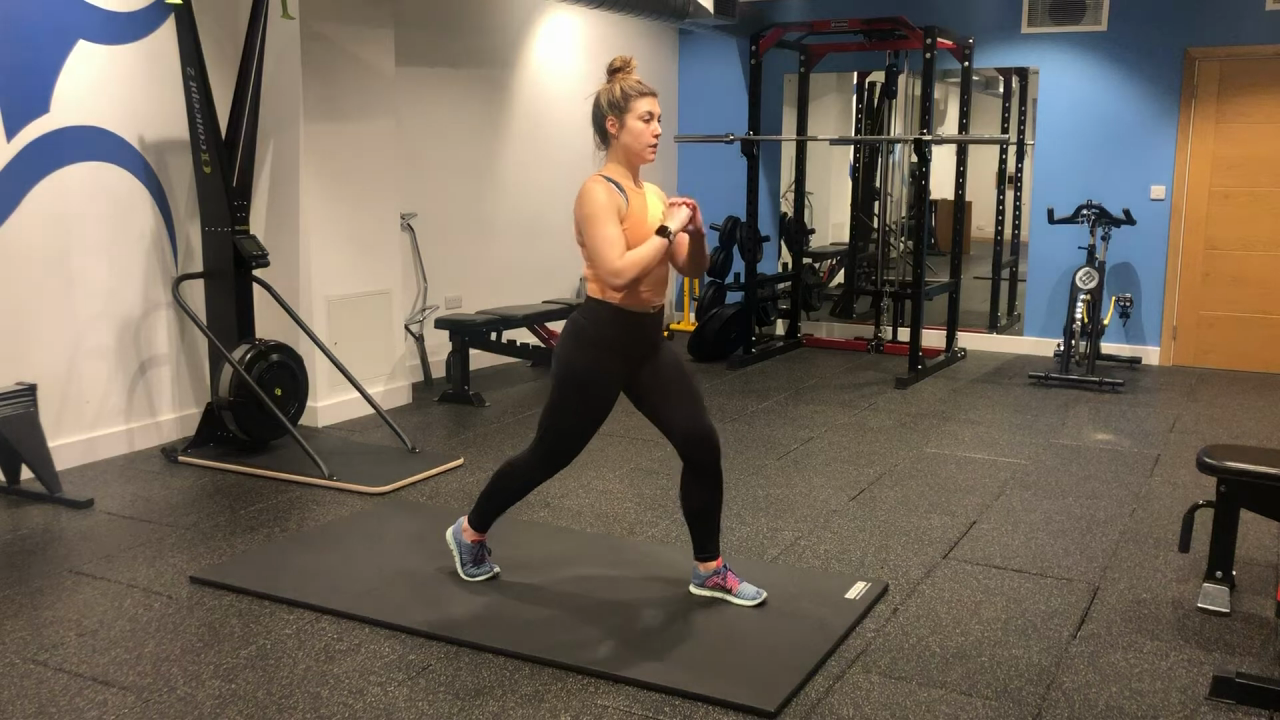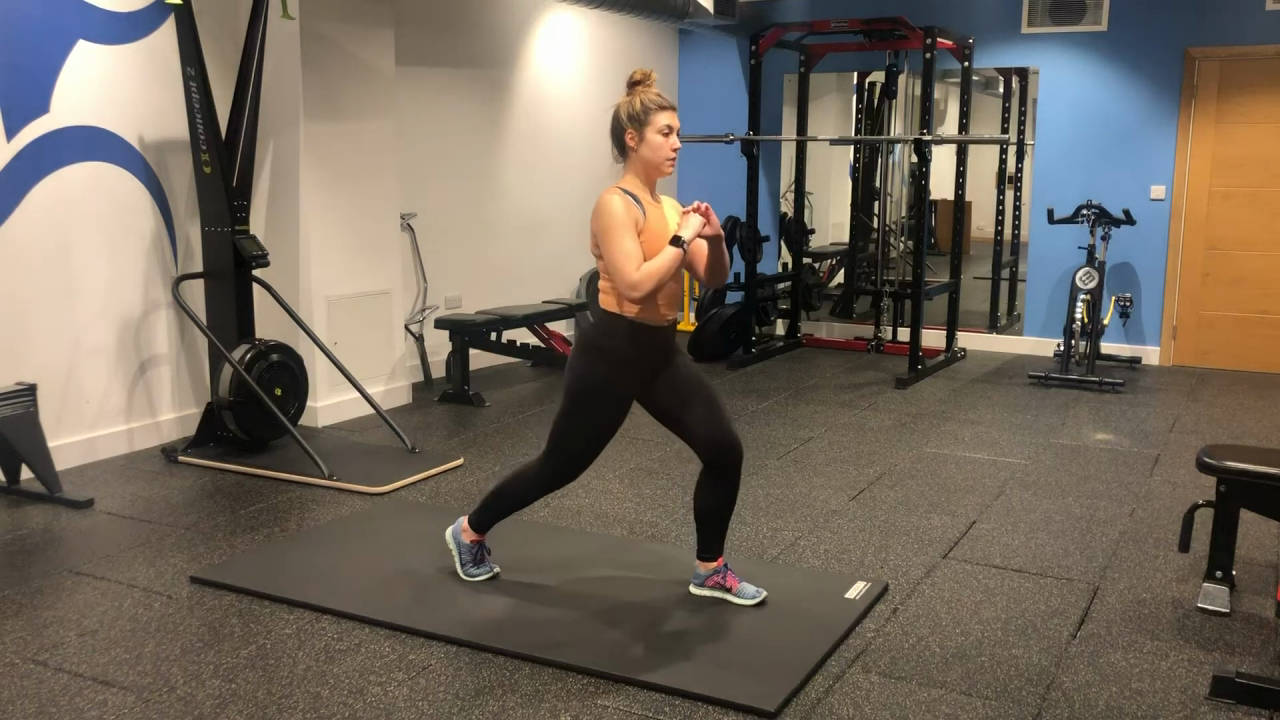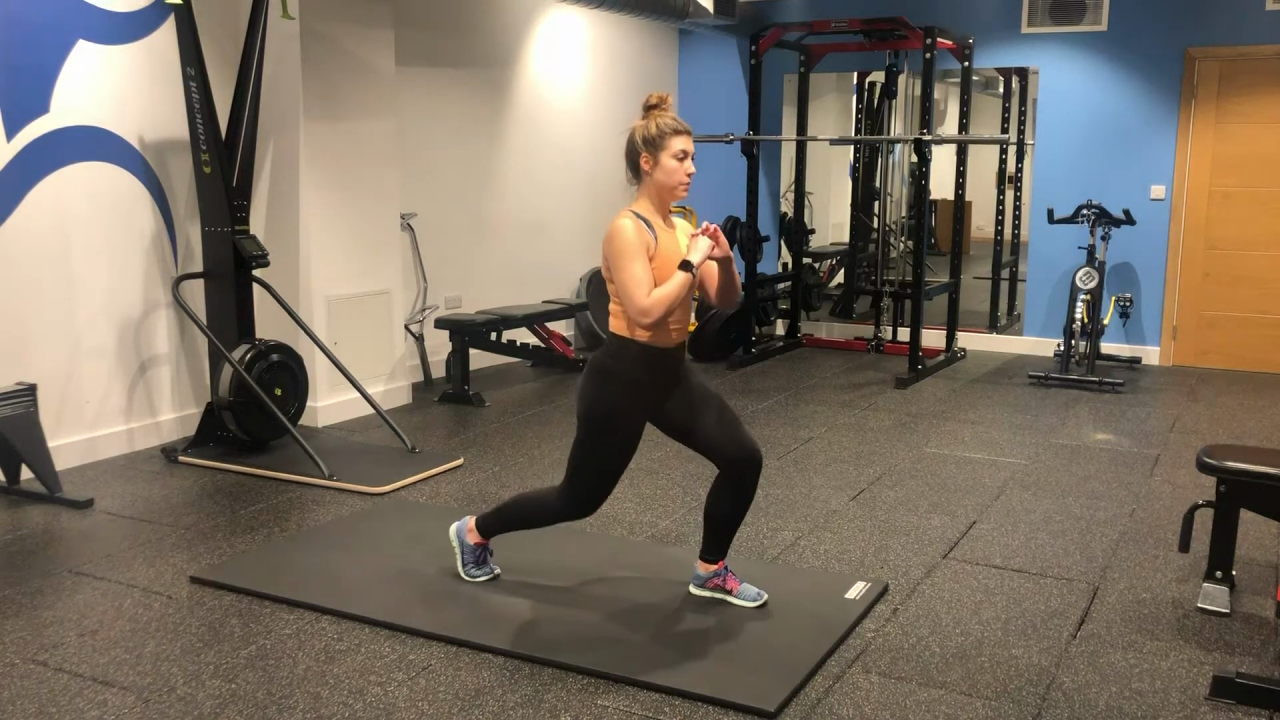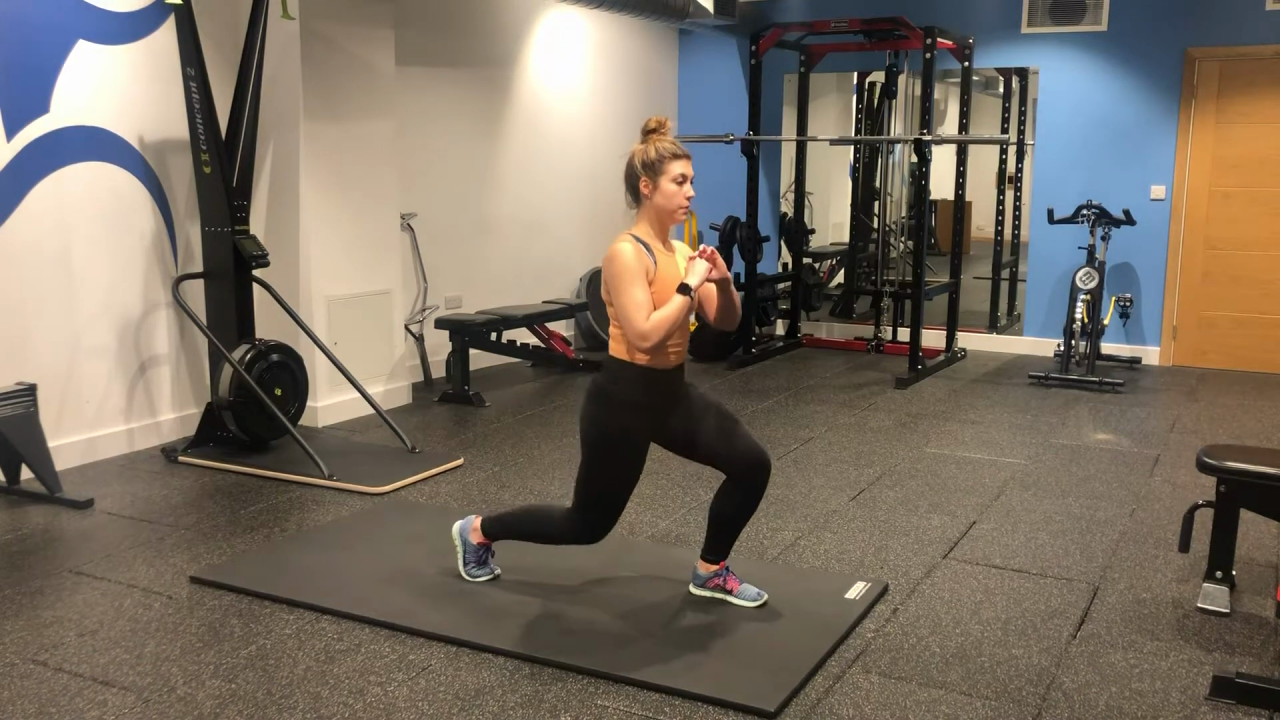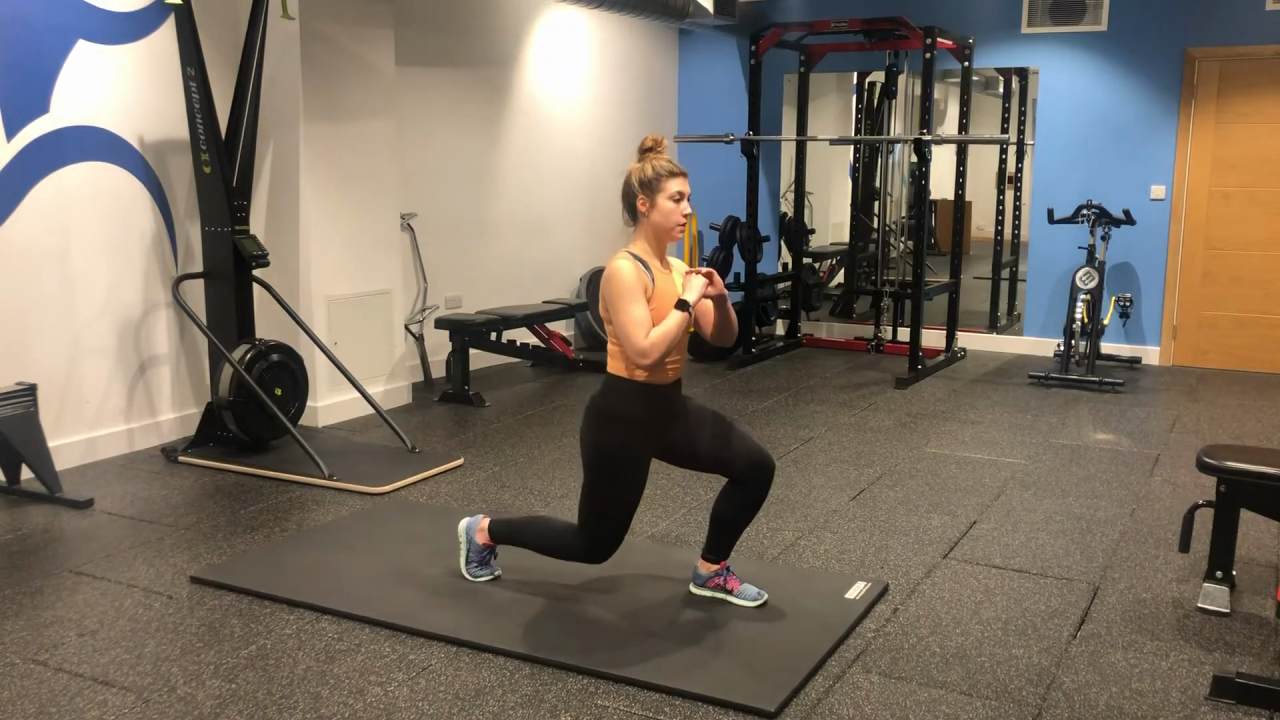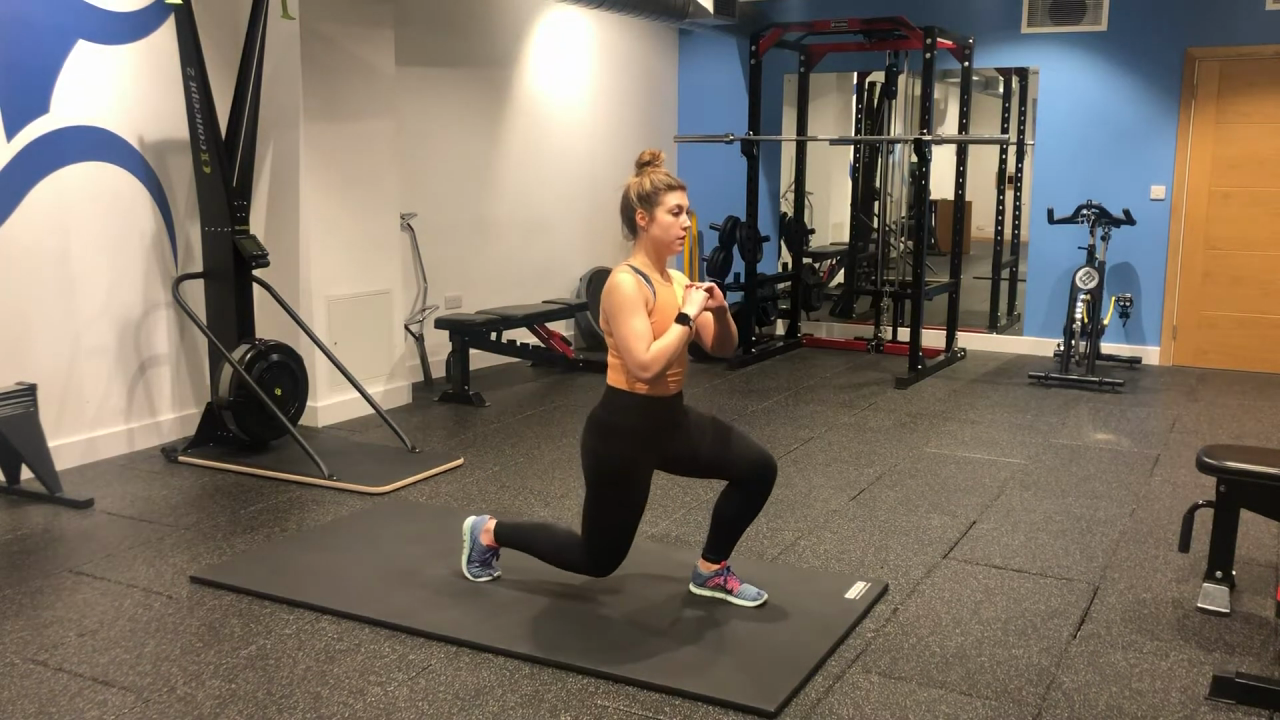
dt=0.4s
person 1, frame 1
left shoulder: (652, 193)
right shoulder: (599, 192)
left elbow: (691, 268)
right elbow: (618, 272)
left wrist: (694, 232)
right wrist: (667, 229)
left hip: (648, 340)
right hip: (599, 340)
left knee: (702, 446)
right knee: (550, 454)
left ankle: (709, 570)
right ankle: (470, 531)
person 1, frame 2
left shoulder: (669, 207)
right shoulder: (615, 205)
left elbow: (714, 280)
right elbow: (635, 285)
left wrist: (714, 239)
right wrist: (683, 238)
left hip: (662, 352)
right hip: (611, 352)
left knee: (725, 450)
right knee: (560, 467)
left ankle: (710, 570)
right ankle: (469, 532)
person 1, frame 3
left shoulder: (681, 229)
right shoulder: (627, 229)
left elbow: (727, 301)
right elbow: (645, 311)
left wrist: (724, 259)
right wrist: (691, 262)
left hip: (671, 373)
right hip: (622, 376)
left knee: (744, 459)
right knee: (580, 497)
left ankle: (710, 571)
right ankle: (474, 531)
person 1, frame 4
left shoulder: (680, 251)
right shoulder: (626, 253)
left elbow: (727, 322)
right elbow: (645, 335)
left wrist: (722, 281)
right wrist: (689, 285)
left hip: (671, 392)
right hip: (623, 398)
left knee: (752, 464)
right knee: (588, 523)
left ankle: (710, 571)
right ankle: (478, 531)
person 1, frame 5
left shoulder: (675, 267)
right shoulder: (624, 271)
left elbow: (723, 338)
right elbow: (644, 352)
left wrist: (718, 298)
right wrist: (687, 301)
left hip: (669, 406)
right hip: (621, 414)
left knee: (756, 466)
right knee: (595, 543)
left ankle: (711, 571)
right ankle: (483, 532)
person 1, frame 6
left shoulder: (675, 280)
right shoulder: (625, 284)
left elbow: (724, 350)
right elbow: (645, 366)
left wrist: (719, 311)
right wrist: (688, 314)
left hip: (670, 418)
right hip: (623, 427)
left knee: (758, 468)
right knee: (599, 558)
left ankle: (710, 571)
right ankle: (488, 532)
